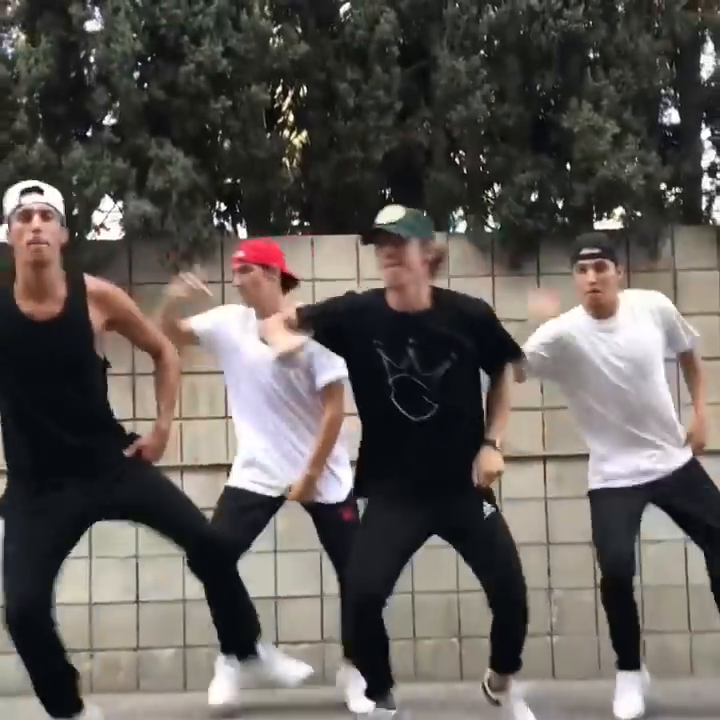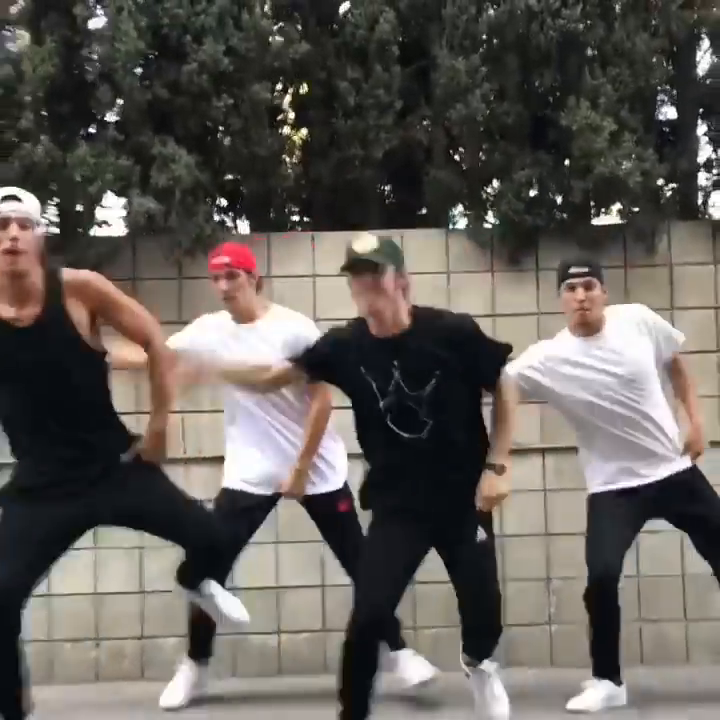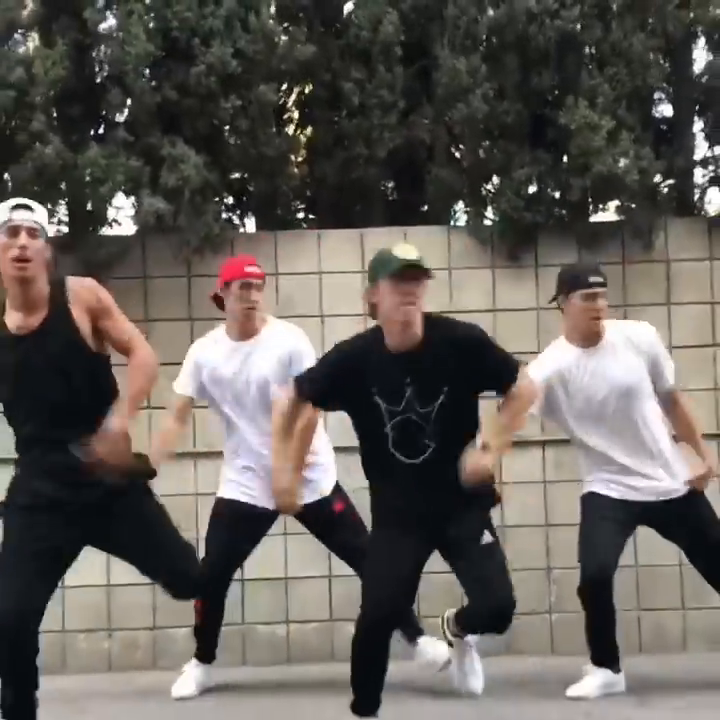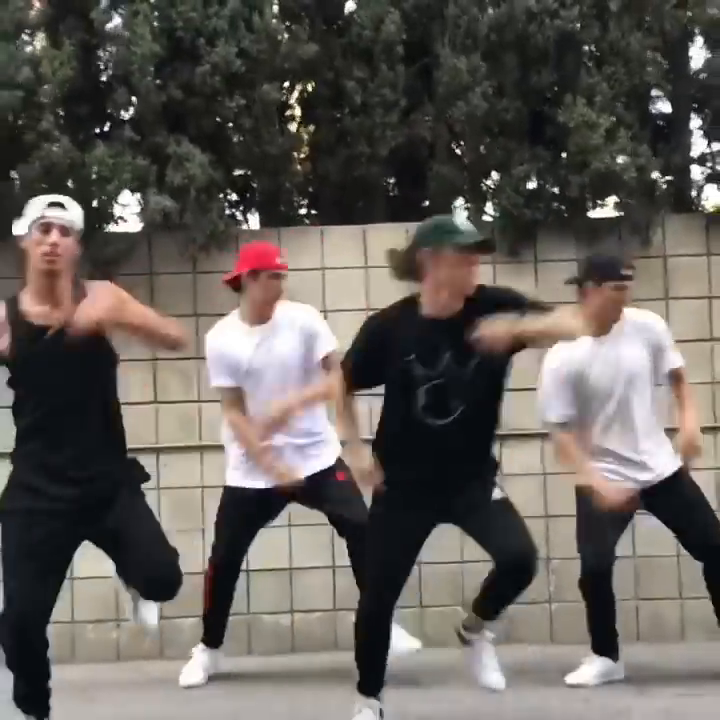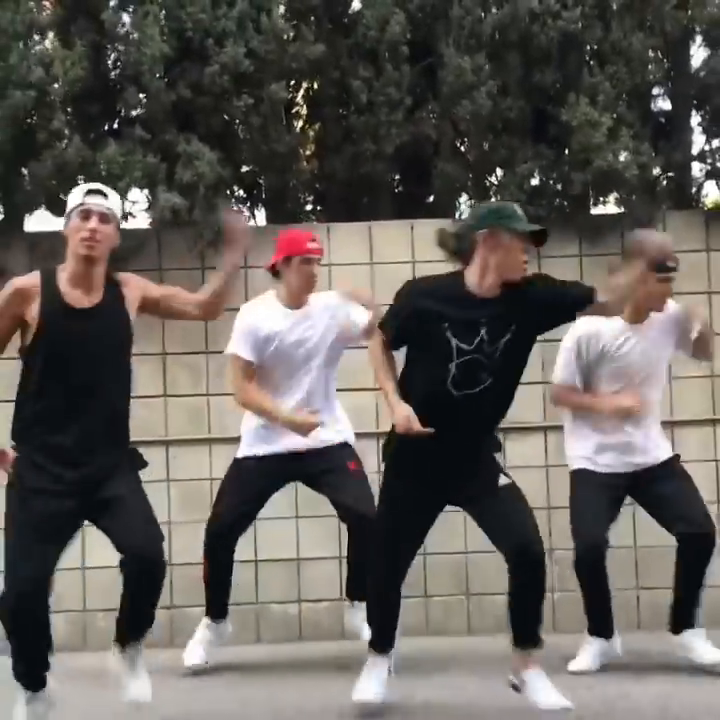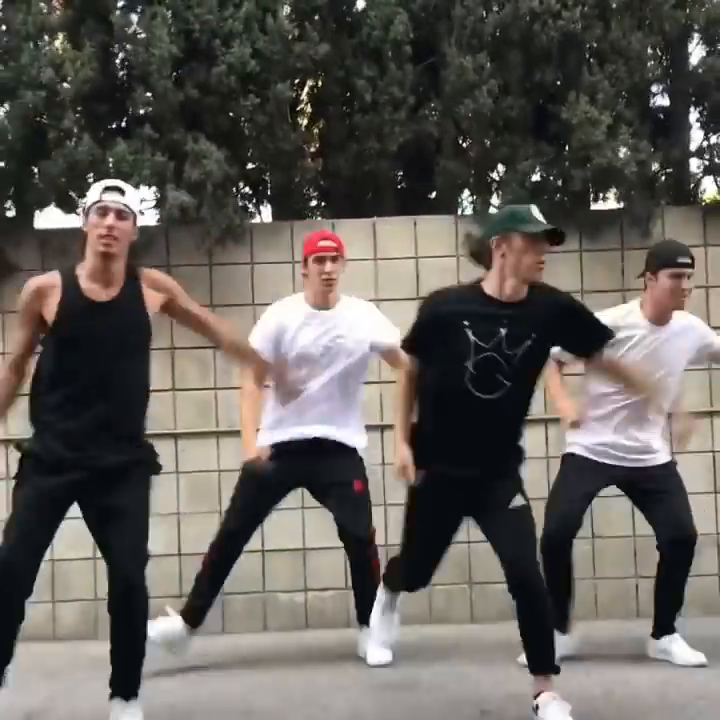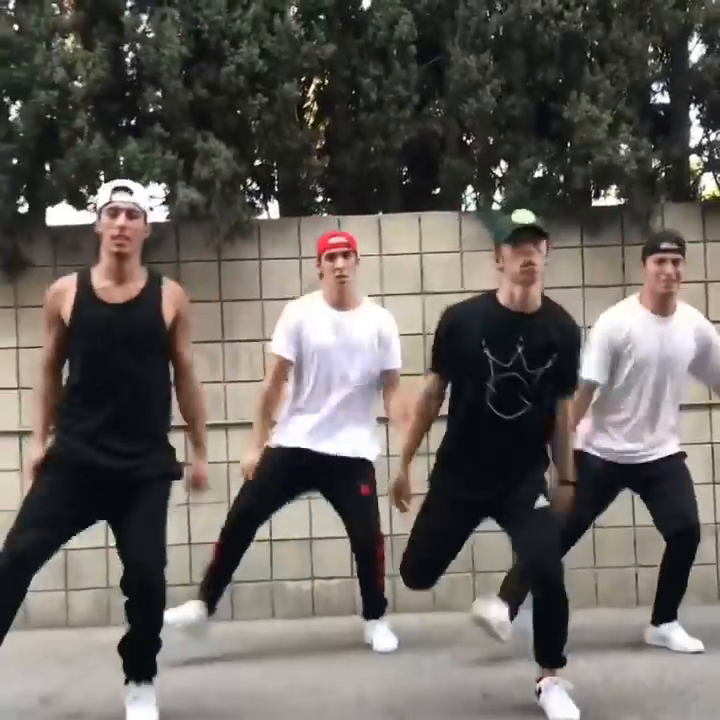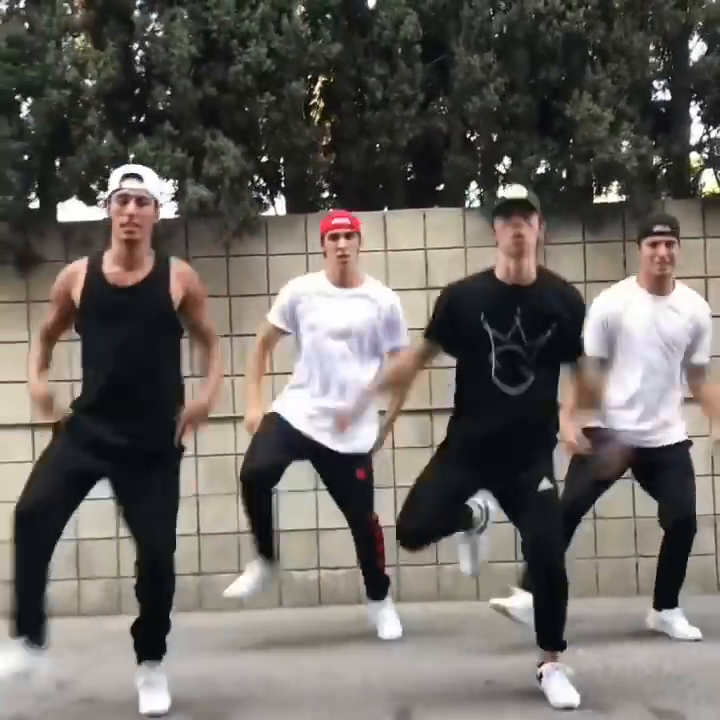
dt=0.1s
person 1, frame 1
left shoulder: (98, 296)
left elbow: (163, 351)
left wrist: (162, 424)
left hip: (111, 465)
left knee: (210, 545)
left ankle: (248, 651)
person 1, frame 2
left shoulder: (82, 288)
left elbow: (155, 343)
left wrist: (159, 425)
left hip: (113, 467)
left knee: (208, 533)
left ankle: (199, 581)
person 1, frame 3
left shoulder: (83, 296)
left elbow: (144, 357)
left wrist: (121, 421)
left hip: (111, 480)
left knee: (188, 575)
left ankle: (182, 584)
person 1, frame 4
left shoulder: (102, 296)
left elbow: (173, 336)
left wrist: (104, 318)
left hip: (107, 480)
left knee: (163, 578)
left ankle: (146, 586)
person 1, frame 5
left shoulder: (131, 291)
left elbow: (205, 307)
left wrist: (233, 254)
left hip: (110, 465)
left knee: (146, 559)
left ankle: (129, 646)
person 1, frame 6
left shoulder: (151, 287)
right shoulder: (46, 289)
left elbow: (211, 327)
left wrist: (262, 363)
left hip: (121, 461)
right hip: (52, 457)
left knee: (128, 580)
person 1, frame 7
left shoulder: (169, 296)
right shoulder: (66, 293)
left elbow: (186, 379)
right elbow: (51, 370)
left wrist: (201, 453)
left hip: (144, 464)
right hip: (76, 456)
left knee: (145, 578)
person 1, frame 8
left shoulder: (179, 277)
right shoulder: (77, 275)
left elbow: (211, 339)
right elbow: (49, 329)
left wrist: (208, 387)
left hip: (152, 442)
right hip: (86, 430)
left knee: (157, 554)
left ankle: (151, 665)
person 2, frame 1
left shoulder: (469, 314)
right shoulder: (355, 313)
left elbow: (503, 373)
right elbow: (280, 322)
left wrist: (492, 442)
right wrist: (281, 335)
left hip: (464, 487)
right hip: (394, 492)
left knee: (509, 594)
right knee: (361, 598)
person 2, frame 2
left shoulder: (455, 332)
right shoulder: (340, 344)
left elbow: (501, 391)
right elbow: (274, 376)
left wrist: (497, 466)
right wrist: (216, 368)
left hip: (459, 500)
right hip: (394, 504)
left knee: (482, 615)
right knee: (369, 616)
left ankle: (479, 663)
person 2, frame 3
left shoulder: (459, 339)
right shoulder: (352, 358)
left elbow: (523, 390)
right elbow: (297, 403)
left wrist: (489, 447)
right wrist: (286, 472)
left hip: (463, 505)
right hip: (399, 512)
left knee: (496, 607)
right knee: (378, 619)
left ankle: (458, 628)
person 2, frame 4
left shoulder: (494, 306)
right shoulder: (386, 327)
left elbow: (570, 323)
right elbow: (345, 384)
left wrist: (517, 330)
right wrist: (357, 449)
left hip: (469, 475)
right hip: (402, 482)
left knee: (520, 560)
right knee: (378, 596)
left ankle: (477, 628)
person 2, frame 5
left shoulder: (533, 294)
right shoulder: (422, 296)
left elbow: (611, 301)
right elbow: (381, 344)
right wrist: (394, 403)
left hip: (477, 459)
right hip: (416, 460)
left knee: (528, 552)
right knee: (390, 565)
left ankle: (527, 667)
right ankle: (378, 658)
person 2, frame 6
left shoulder: (556, 306)
right shoulder: (443, 306)
left elbow: (605, 358)
right elbow: (411, 370)
left wrist: (655, 394)
right wrist: (401, 441)
left hip: (499, 469)
right hip: (446, 466)
left knee: (526, 576)
right knee: (415, 571)
right ankle: (389, 593)
person 2, frame 7
left shoulder: (561, 327)
right shoulder: (461, 319)
left elbow: (562, 408)
right elbow: (433, 393)
left wrist: (567, 480)
right wrist: (404, 464)
left hip: (523, 477)
right hip: (457, 473)
left knee: (547, 573)
right knee: (418, 572)
left ankle: (551, 679)
person 2, frame 8
left shoulder: (563, 298)
right shoulder: (461, 295)
left elbow: (578, 370)
right elbow: (422, 355)
right wrist: (364, 400)
left hip: (527, 453)
right hip: (467, 443)
left knee: (548, 559)
right knee: (412, 534)
left ankle: (551, 663)
right ankle: (463, 517)
person 3, frame 1
right shoulder: (227, 322)
left elbow: (334, 410)
right elbow: (172, 334)
left wrist: (311, 475)
right wrist: (172, 300)
left hip: (323, 474)
right hip: (255, 472)
left knee: (352, 571)
left ankle: (352, 670)
right ankle: (232, 658)
person 3, frame 2
left shoulder: (295, 328)
right shoulder: (206, 332)
left elbow: (321, 401)
right elbow: (152, 357)
left wrist: (303, 466)
right wrist: (114, 353)
left hip: (317, 469)
right hip: (249, 474)
left knee: (360, 559)
right knee: (211, 566)
left ankle: (398, 651)
right ankle: (195, 664)
person 3, frame 3
left shoulder: (289, 341)
right shoulder: (203, 353)
right elbow: (177, 417)
right wrist: (155, 451)
left hip: (311, 478)
right hip: (244, 484)
left knee: (365, 557)
right knee: (212, 574)
left ankle: (417, 637)
right ankle: (203, 662)
person 3, frame 4
left shoulder: (302, 320)
right shoulder: (220, 338)
left elbow: (337, 377)
right elbow: (234, 414)
left wrist: (292, 404)
right wrist: (265, 457)
left hip: (316, 457)
right hip: (252, 468)
left knee: (361, 529)
right knee: (224, 558)
right ankle: (210, 647)
person 3, frame 5
left shoulder: (336, 308)
right shoulder: (255, 314)
right elbow: (241, 387)
left wrist: (370, 306)
right wrist: (286, 417)
left hip: (327, 438)
right hip: (265, 443)
left knee: (363, 515)
right knee: (220, 530)
left ankle: (359, 605)
right ankle: (214, 622)
person 3, frame 6
left shoulder: (364, 316)
right shoulder: (281, 315)
left elbow: (404, 360)
right elbow: (252, 378)
right wrist: (250, 436)
left hip: (339, 445)
right hip: (282, 442)
left knee: (359, 536)
right knee: (234, 530)
left ankle: (367, 628)
right ankle: (187, 619)
person 3, frame 7
left shoulder: (380, 321)
right shoulder: (299, 314)
left elbow: (392, 389)
right elbow: (274, 381)
left wrist: (404, 422)
right wrist: (256, 444)
left hip: (351, 448)
right hip: (294, 442)
left knee: (367, 536)
right knee: (242, 517)
left ankle: (375, 619)
right ankle: (204, 604)
person 3, frame 8
left shoulder: (384, 302)
right shoulder: (301, 292)
right elbow: (264, 345)
left wrist: (388, 421)
right wrist: (253, 401)
left hip: (350, 428)
right hip: (293, 415)
left knee: (360, 517)
right knee: (255, 475)
left ankle: (380, 599)
right ankle: (263, 559)
person 4, frame 1
left shoulder: (654, 307)
right shoulder: (562, 333)
right elbow: (512, 368)
right wrist: (539, 318)
left hip: (674, 461)
right hip: (614, 475)
right knee: (616, 570)
right ankle: (630, 675)
person 4, frame 2
left shoulder: (639, 320)
right shoulder: (547, 358)
left elbow: (675, 363)
left hip: (674, 471)
right hip: (615, 483)
right knee: (602, 580)
right ankle: (608, 682)
person 4, frame 3
left shoulder: (639, 337)
right shoulder: (548, 369)
left elbow: (670, 397)
left hip: (672, 483)
right hip: (609, 491)
right knee: (594, 578)
right ankle: (605, 669)
person 4, frame 4
left shoulder: (645, 326)
right shoulder: (564, 359)
left elbow: (677, 376)
right elbow: (561, 435)
right wrist: (598, 482)
left hip: (661, 469)
right hip: (603, 478)
right knee: (594, 568)
right ankle: (604, 657)
person 4, frame 5
left shoulder: (671, 316)
right shoulder: (589, 331)
right elbow: (559, 392)
right wrist: (608, 403)
left hip: (653, 455)
right hip: (595, 461)
right knee: (588, 550)
right ankle: (601, 638)
person 4, frame 6
right shoulder: (608, 324)
right elbow: (552, 362)
right wrist: (563, 404)
left hip: (650, 455)
right hip: (590, 451)
left knee: (679, 540)
right knee: (556, 536)
left ankle: (664, 636)
right ankle: (557, 631)
person 4, frame 7
right shoulder: (614, 323)
right elbow: (586, 390)
left hip: (660, 453)
right hip: (600, 450)
left knee: (685, 531)
right knee: (560, 531)
left ankle: (664, 622)
right ankle: (505, 608)
person 4, frame 8
right shoulder: (611, 302)
right elbow: (587, 367)
left hip: (666, 436)
right hip: (608, 428)
left knee: (682, 520)
right knee: (569, 507)
left ankle: (666, 609)
right ankle: (530, 593)
